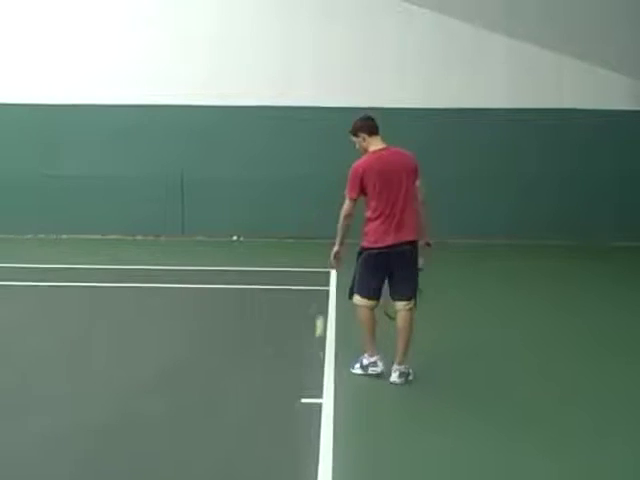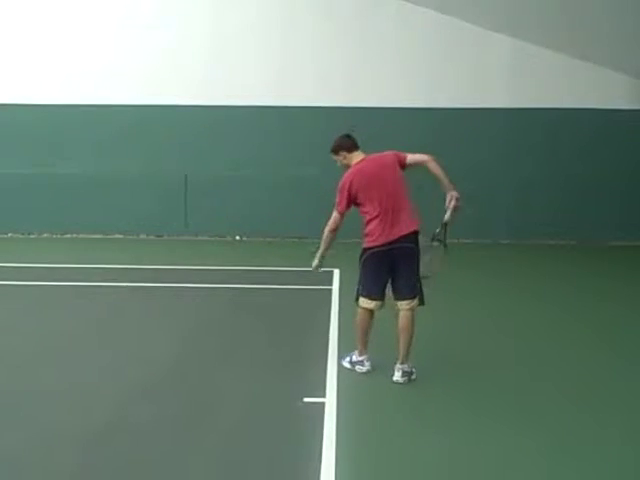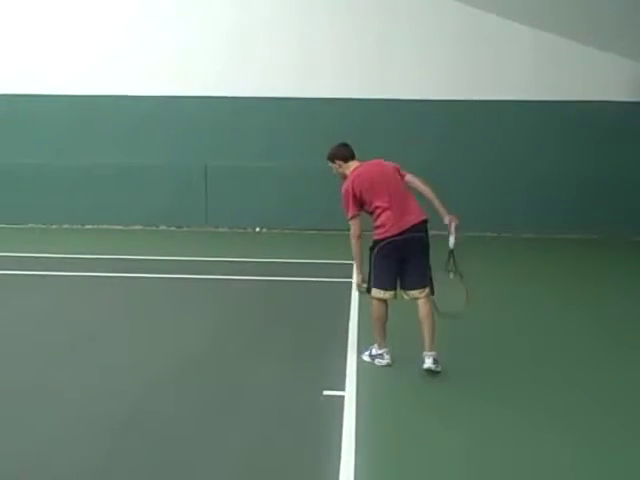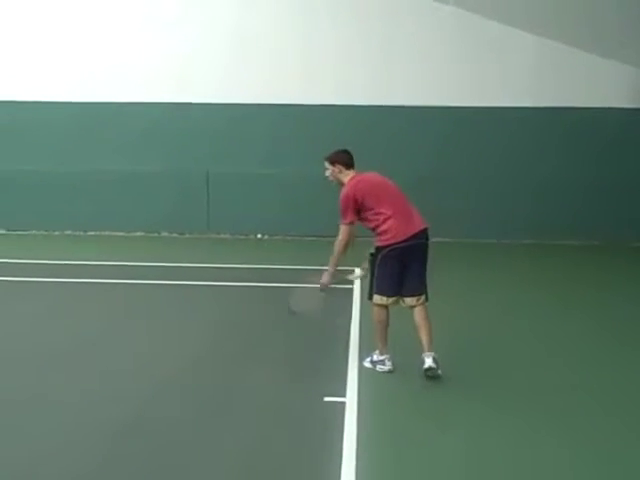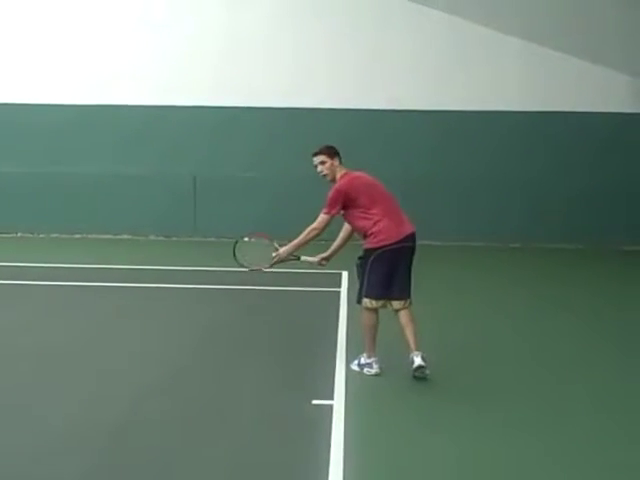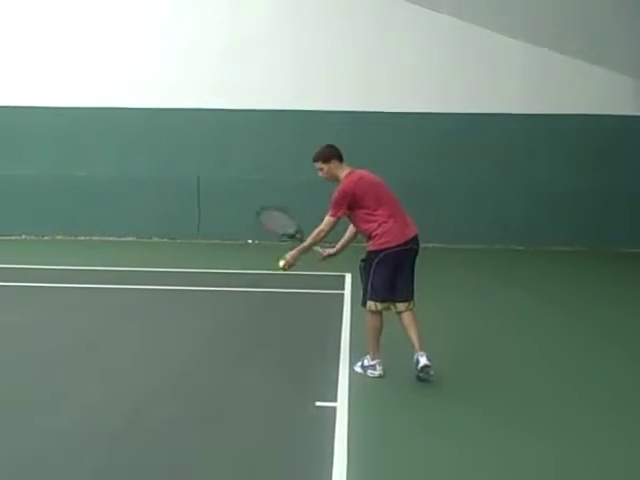
dt=0.4s
person 1, frame 1
left shoulder: (360, 167)
right shoulder: (408, 159)
left elbow: (347, 212)
right elbow: (418, 200)
left wrist: (338, 244)
right wrist: (423, 235)
left hip: (374, 244)
right hip: (406, 242)
left knee: (363, 300)
right knee: (405, 306)
left ankle: (372, 358)
right ankle: (399, 367)
person 1, frame 2
left shoulder: (348, 179)
right shoulder: (389, 159)
left elbow: (333, 225)
right elbow: (427, 159)
left wrist: (320, 255)
right wrist: (450, 189)
left hip: (376, 244)
right hip: (407, 238)
left knee: (366, 303)
right knee: (407, 306)
left ankle: (360, 357)
right ankle: (402, 366)
person 1, frame 3
left shoulder: (349, 185)
right shoulder: (383, 165)
left elbow: (356, 232)
right elbow: (417, 184)
left wrist: (359, 270)
right wrist: (445, 214)
left hip: (388, 236)
right hip: (417, 228)
left knee: (379, 295)
right knee: (422, 295)
left ankle: (380, 351)
right ankle: (429, 354)
person 1, frame 4
left shoulder: (348, 192)
right shoulder: (372, 178)
left elbow: (344, 238)
left wrist: (329, 271)
right wrist: (371, 262)
left hip: (392, 242)
right hip: (418, 234)
left knee: (380, 300)
right knee: (417, 301)
left ankle: (382, 356)
right ankle: (428, 355)
person 1, frame 5
left shoulder: (341, 187)
right shoulder: (357, 180)
left elbow: (317, 228)
right elbow: (351, 223)
left wrist: (289, 249)
right wrist: (329, 254)
left hip: (382, 244)
right hip: (405, 238)
left knee: (369, 303)
right knee: (401, 303)
left ankle: (370, 360)
right ankle: (416, 355)
person 1, frame 6
left shoulder: (346, 188)
right shoulder: (362, 178)
left elbow: (324, 229)
left wrist: (297, 252)
right wrist: (337, 249)
left hip: (385, 246)
right hip: (408, 240)
left knee: (373, 306)
right knee: (403, 304)
left ankle: (373, 362)
right ankle: (420, 355)
